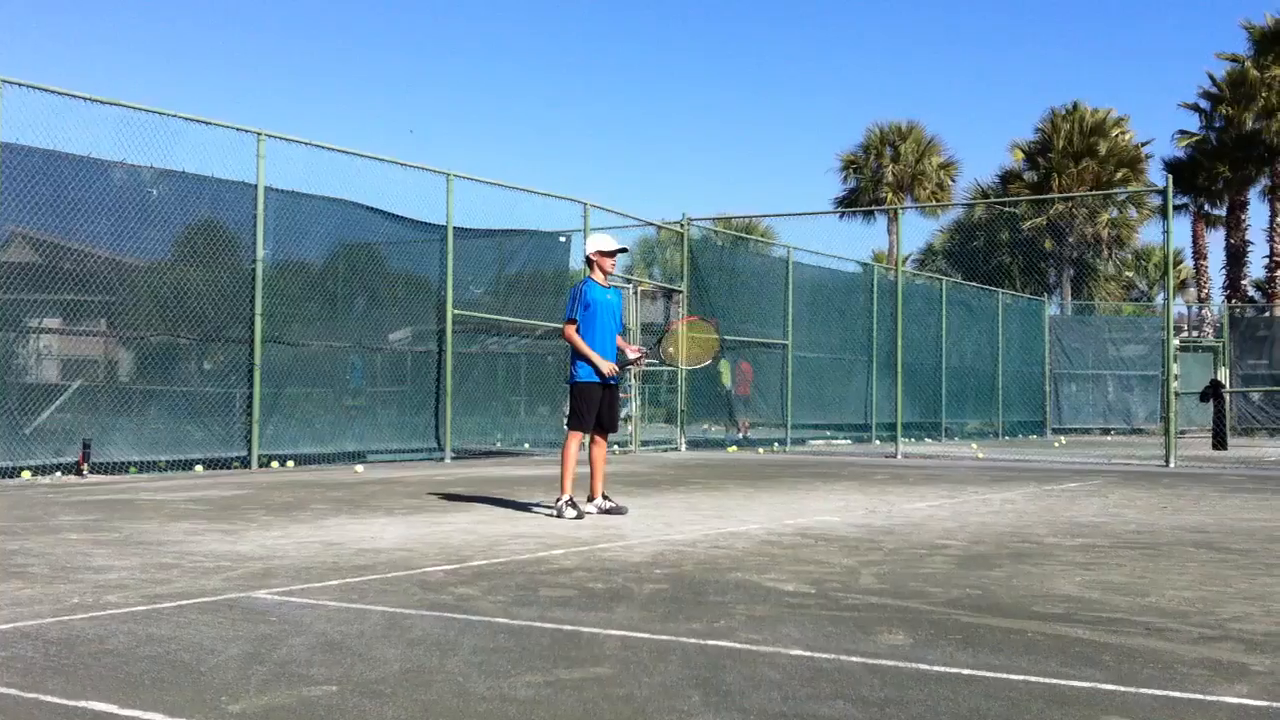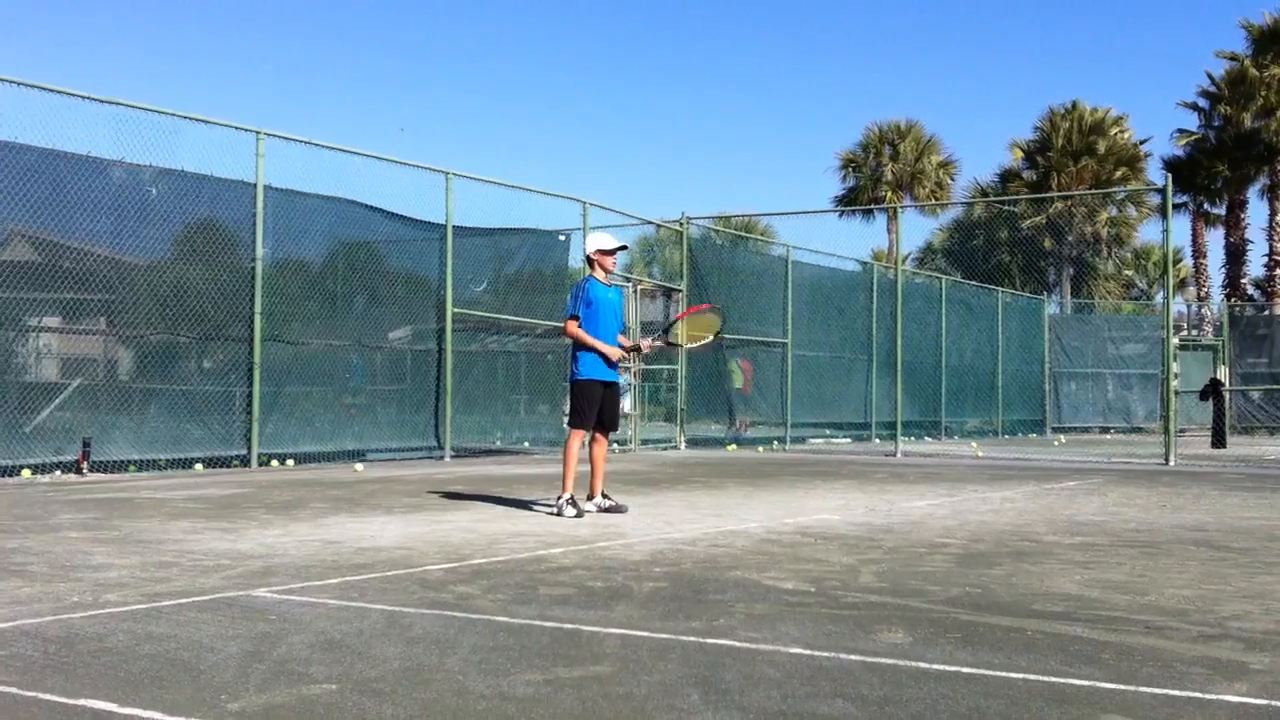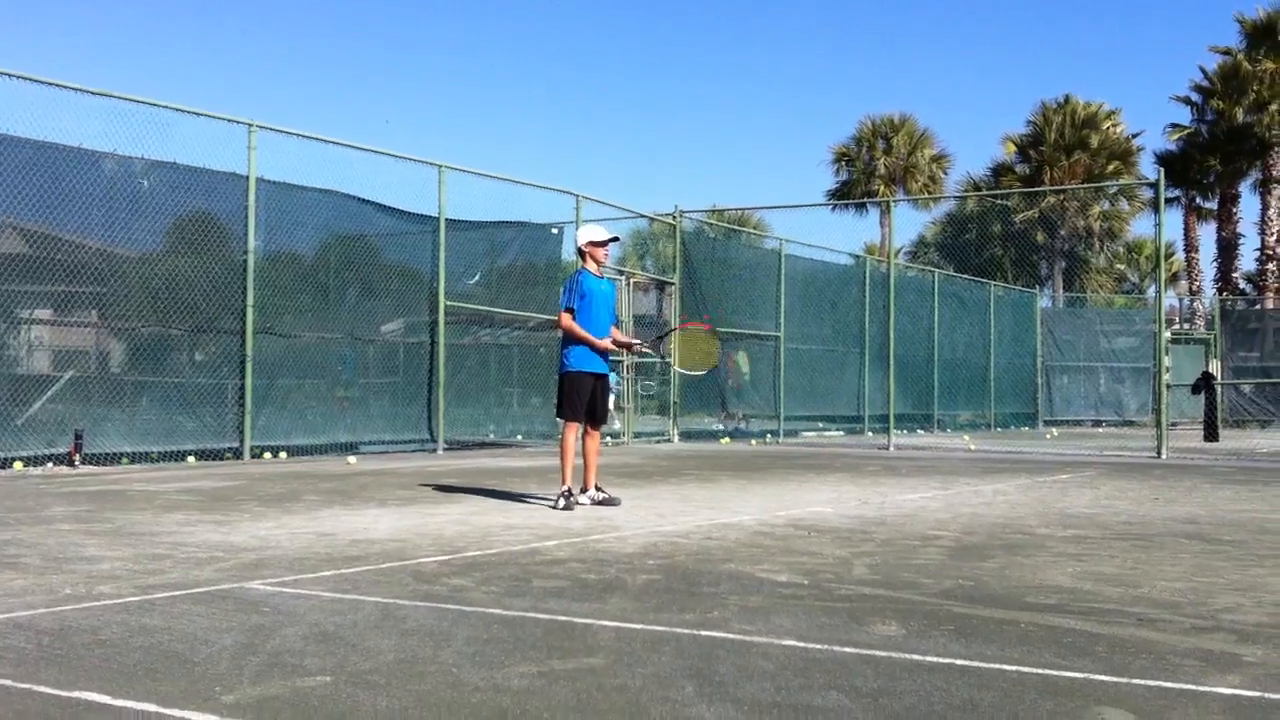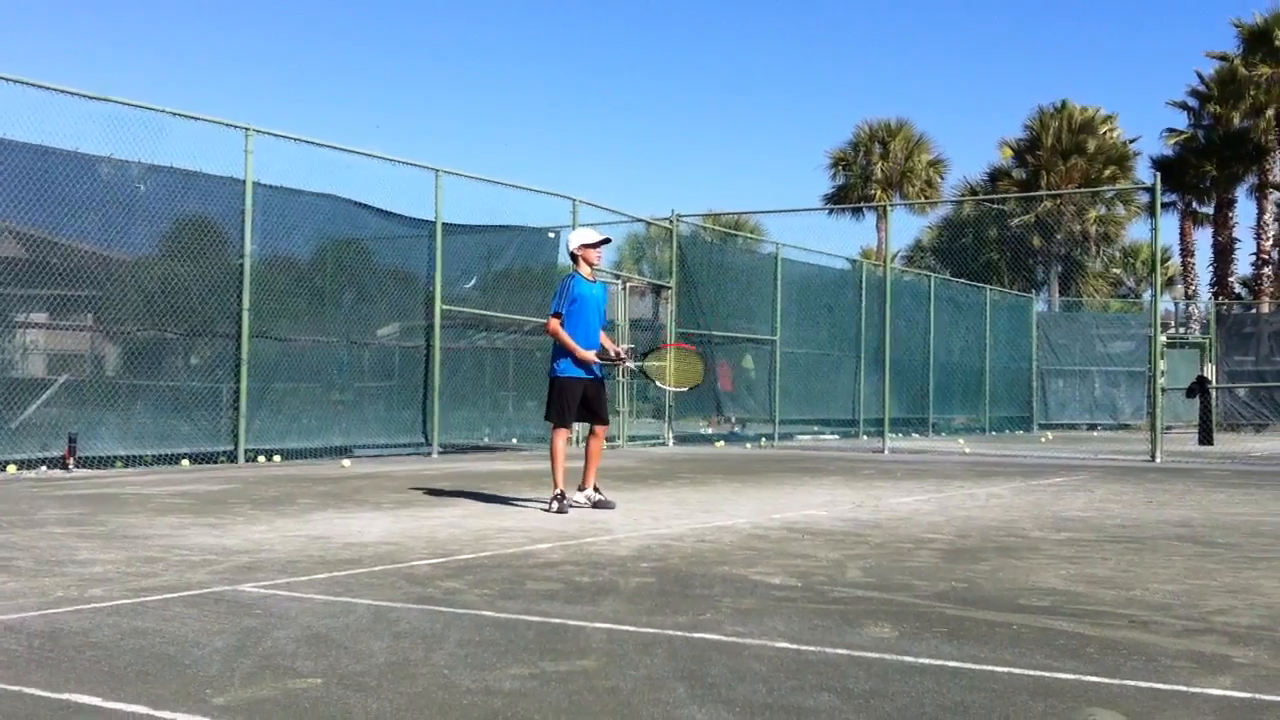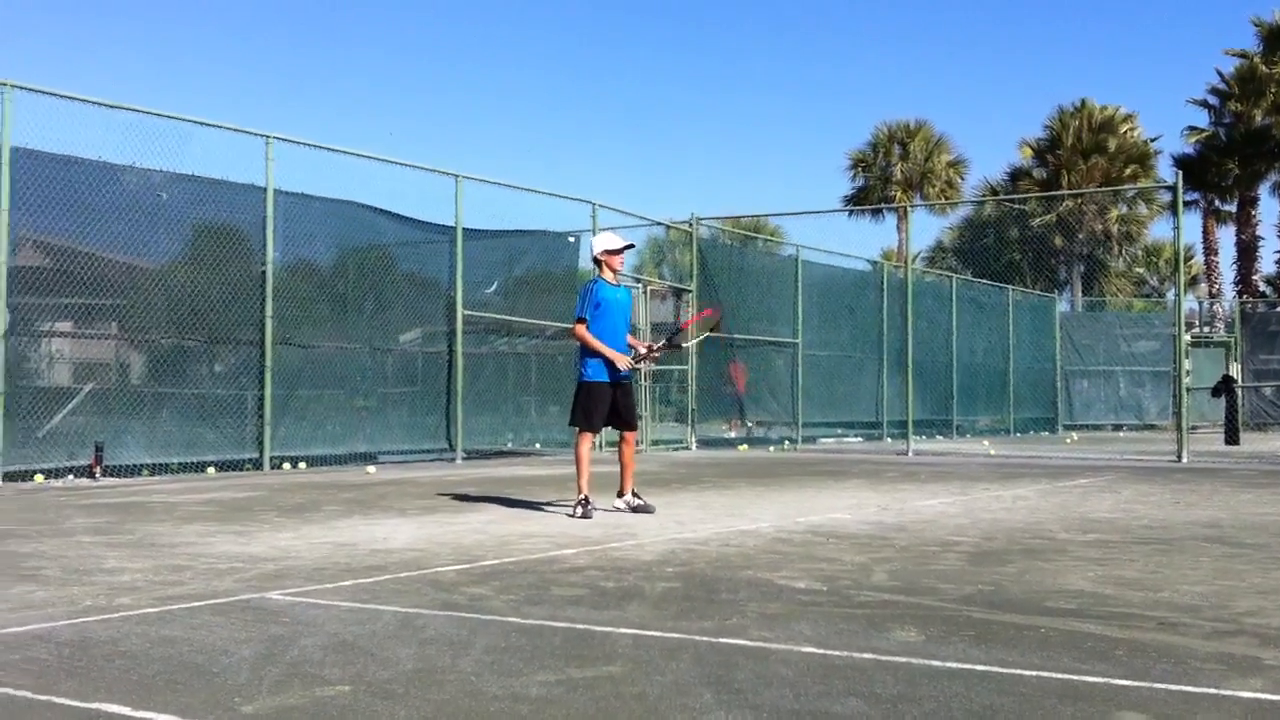
dt=0.3s
person 1, frame 1
left shoulder: (616, 294)
right shoulder: (583, 289)
right elbow: (569, 331)
left wrist: (627, 348)
right wrist: (597, 360)
left hip: (609, 376)
right hip: (586, 374)
left knee: (601, 435)
right knee: (577, 432)
left ankle: (597, 498)
right ankle: (565, 498)
person 1, frame 2
left shoulder: (616, 293)
right shoulder: (584, 287)
right elbow: (570, 328)
left wrist: (633, 344)
right wrist: (603, 349)
left hip: (610, 374)
right hip: (587, 372)
left knee: (601, 434)
right knee: (578, 431)
left ankle: (596, 496)
right ankle: (566, 497)
person 1, frame 3
left shoulder: (608, 285)
right shoulder: (578, 279)
right elbow: (564, 321)
left wrist: (625, 341)
right wrist: (596, 342)
left hip: (600, 366)
right hip: (577, 364)
left knee: (594, 427)
right knee: (573, 423)
left ankle: (590, 489)
right ankle: (566, 488)
person 1, frame 4
left shoulder: (600, 288)
right shoulder: (570, 283)
right elbow: (552, 325)
left wrist: (610, 347)
right wrist: (580, 352)
left hip: (592, 371)
right hip: (568, 368)
left knee: (600, 425)
right knee: (562, 428)
left ankle: (587, 488)
right ankle: (558, 493)
person 1, frame 5
left shoulder: (625, 292)
right shoulder: (593, 288)
right elbow: (578, 330)
left wrist: (638, 345)
right wrist: (611, 354)
left hip: (620, 375)
right hip: (595, 373)
left knee: (629, 433)
right knee: (587, 433)
left ankle: (626, 494)
right ankle: (583, 497)
